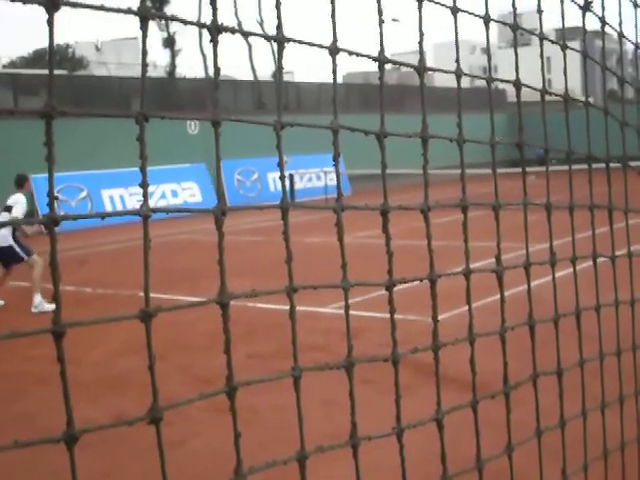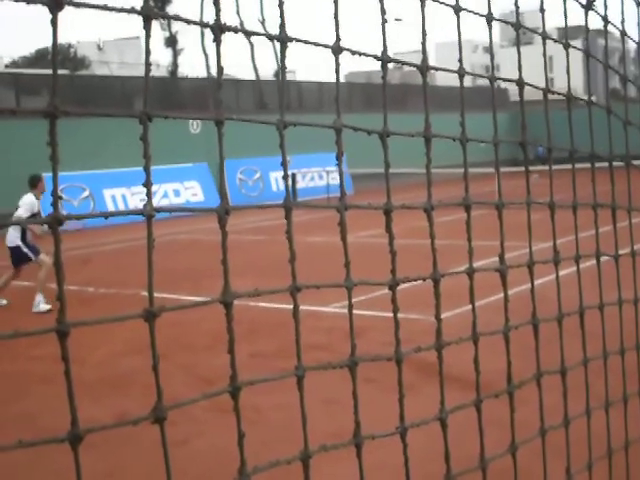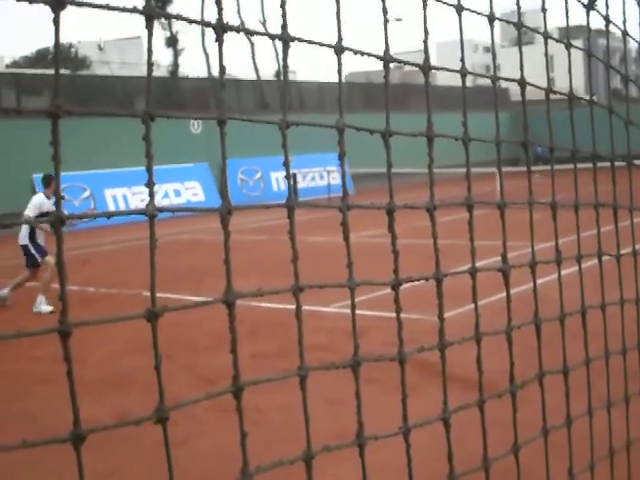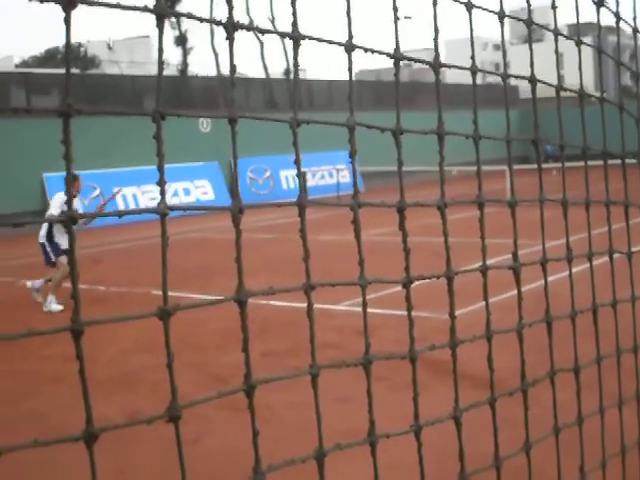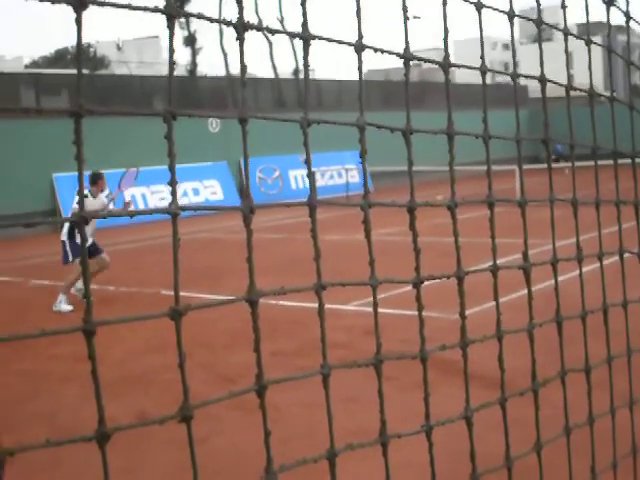
dt=0.1s
person 1, frame 1
left shoulder: (12, 199)
right shoulder: (21, 199)
right elbow: (14, 220)
left wrist: (30, 228)
right wrist: (28, 231)
right knee: (38, 263)
right ankle: (37, 303)
person 1, frame 2
left shoulder: (32, 200)
right shoulder: (30, 200)
right elbow: (17, 218)
right wrist: (34, 229)
left hip: (20, 240)
right hip: (18, 241)
left knee: (16, 272)
right knee: (46, 263)
right ankle: (38, 302)
person 1, frame 3
left shoulder: (49, 201)
right shoulder: (39, 199)
left elbow: (49, 222)
right elbow: (26, 218)
right wrist: (45, 227)
left hip: (35, 240)
right hip: (29, 240)
left knee: (32, 273)
right knee: (50, 264)
right ankle: (40, 302)
person 1, frame 4
left shoulder: (76, 201)
right shoulder: (61, 198)
left elbow: (83, 222)
right elbow: (50, 217)
left wrist: (97, 211)
left hip: (62, 241)
right hip: (49, 239)
left knee: (70, 270)
right knee: (64, 267)
left ankle: (38, 284)
right ankle: (50, 302)
person 1, frame 5
left shoulder: (102, 199)
right shoulder: (83, 196)
left wrist: (125, 207)
right wrist: (92, 212)
left hip: (87, 239)
right hip: (71, 238)
left knee: (105, 262)
right knee: (80, 268)
left ankle: (80, 285)
right ankle: (60, 301)
